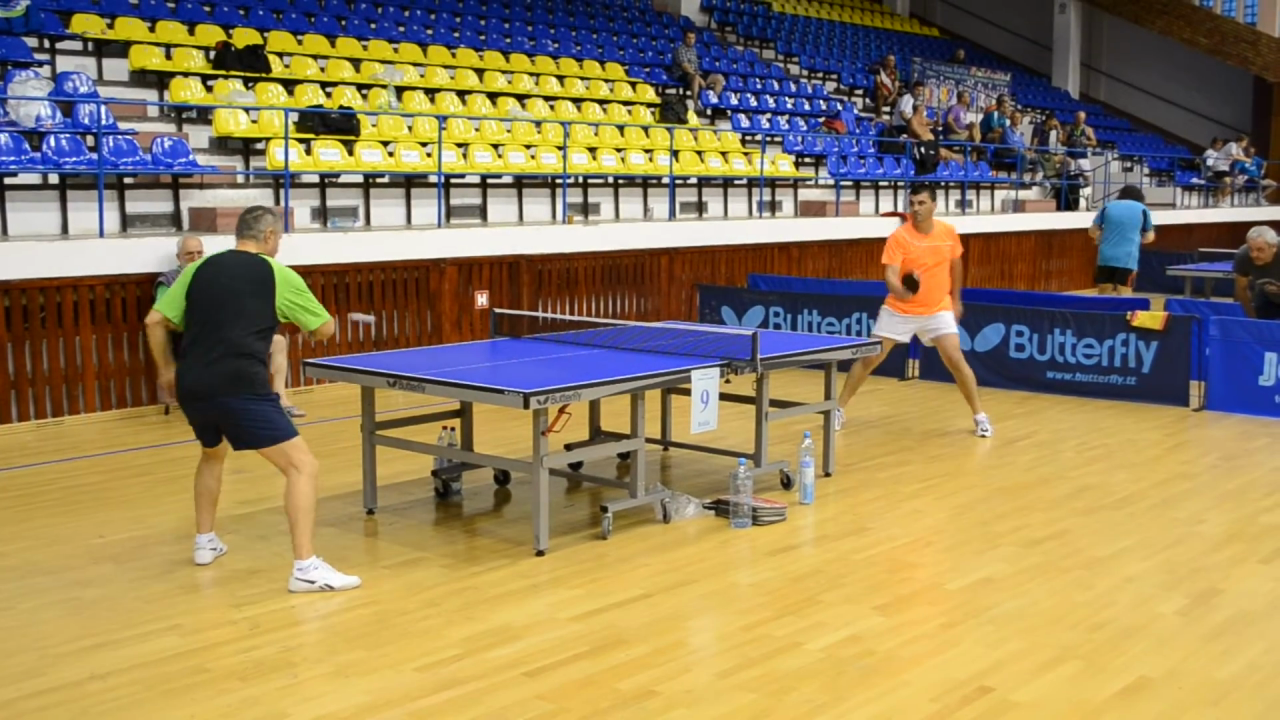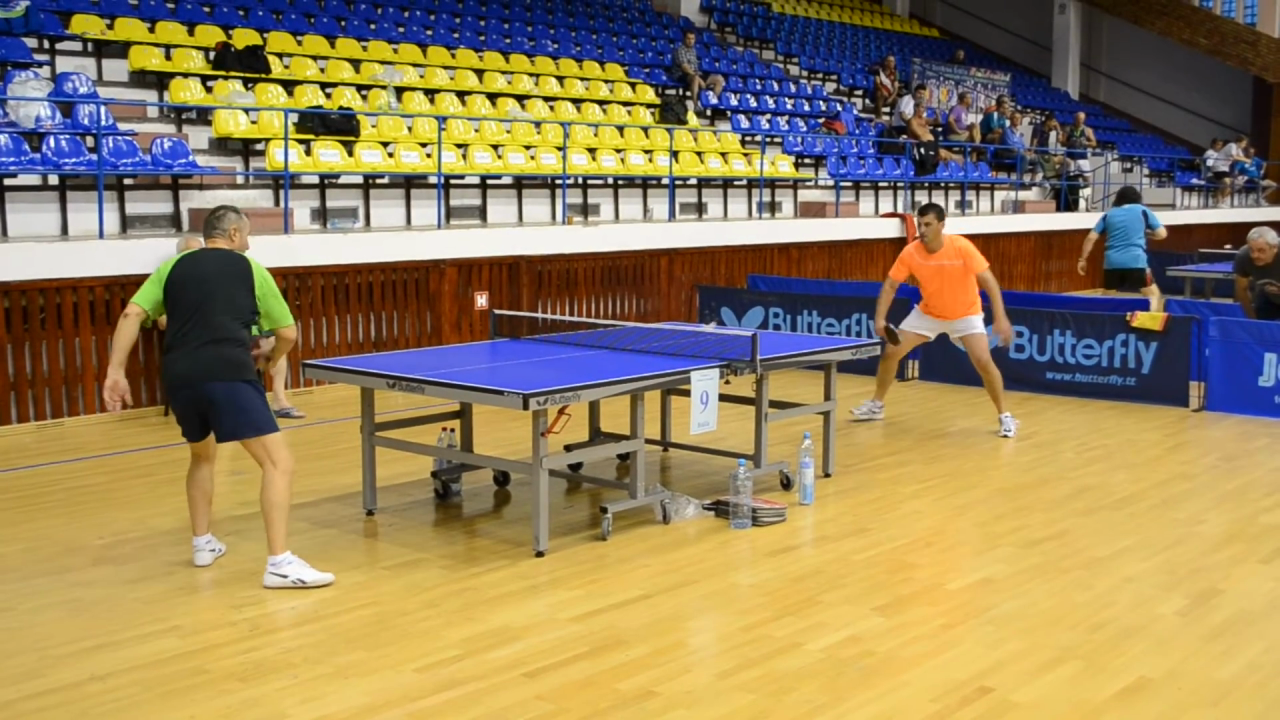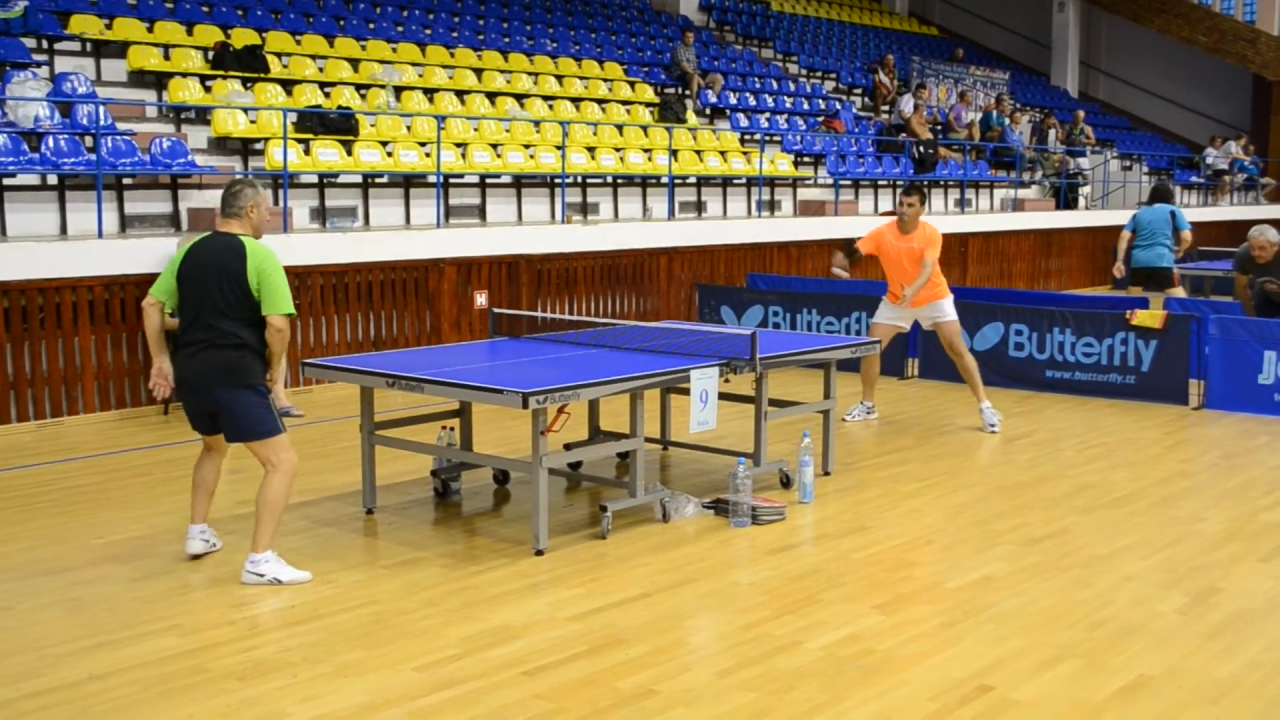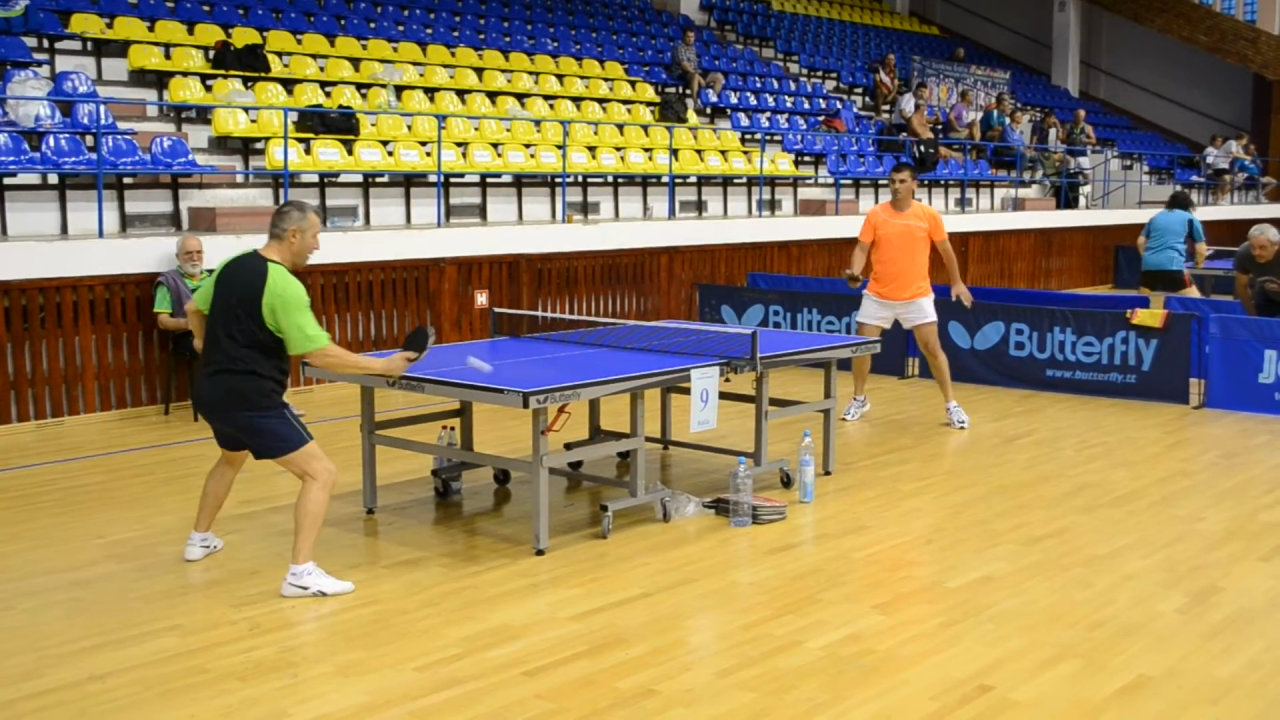
dt=0.4s
person 1, frame 1
left shoulder: (198, 268)
right shoulder: (278, 276)
left elbow: (154, 321)
right elbow: (325, 330)
left wrist: (167, 369)
right wrist: (324, 318)
left hip: (193, 388)
right hip: (242, 387)
left knee: (213, 454)
right knee: (302, 468)
left ankle: (205, 541)
right ankle: (306, 567)
person 1, frame 2
left shoulder: (173, 267)
right shoulder: (251, 269)
left elbow: (132, 315)
right elbow: (288, 335)
left wrist: (115, 372)
right wrist: (267, 360)
left hip: (180, 378)
right hip: (229, 376)
left knee: (202, 456)
right knee: (278, 463)
left ankle: (203, 543)
right ankle: (279, 561)
person 1, frame 3
left shoulder: (191, 251)
right shoulder: (259, 256)
left elbow: (152, 306)
right elbow: (278, 324)
left wrist: (161, 360)
right wrist: (273, 367)
left hip: (192, 375)
right hip: (237, 377)
left knee: (213, 447)
right knee: (281, 463)
left ankle: (198, 532)
right ankle: (261, 560)
person 1, frame 4
left shoulder: (232, 265)
right shoulder: (284, 287)
left elbow: (193, 311)
right elbow: (319, 353)
right wrist: (383, 364)
left hip: (211, 393)
right hip: (251, 400)
left knee: (231, 460)
right knee: (320, 474)
left ankle: (199, 539)
right ankle: (300, 573)
person 2, frame 1
left shoulder: (948, 232)
right shoulder: (899, 237)
left elbow: (956, 264)
right elbow: (890, 275)
left wrist: (955, 299)
right wrist: (901, 292)
left hip: (938, 311)
right hip: (902, 309)
left knee: (956, 361)
right knee: (869, 359)
left ankle: (979, 416)
right ankle: (839, 409)
person 2, frame 2
left shoulder: (962, 247)
right shoulder: (910, 253)
left elbow: (988, 280)
right elbow: (890, 285)
left wrist: (1000, 317)
right wrist: (879, 318)
left hip: (965, 314)
right hip: (928, 314)
left knee: (983, 361)
right knee: (890, 353)
left ankle: (1004, 416)
right ankle: (876, 404)
person 2, frame 3
left shoulder: (930, 233)
right shoulder: (883, 232)
left elbow: (927, 269)
right elbow: (854, 252)
left wrist: (912, 292)
right wrist: (841, 260)
left hip: (934, 299)
right hip: (896, 300)
left knee: (958, 349)
left ankle: (985, 405)
right ankle: (867, 404)
person 2, frame 4
left shoulder: (929, 215)
right shoulder: (876, 215)
left elbow: (945, 249)
right elbow: (862, 249)
left wrist: (957, 282)
right wrist: (854, 273)
left hip: (916, 296)
right hip: (878, 295)
left knee: (932, 349)
left ankle: (952, 405)
right ankle: (859, 400)
